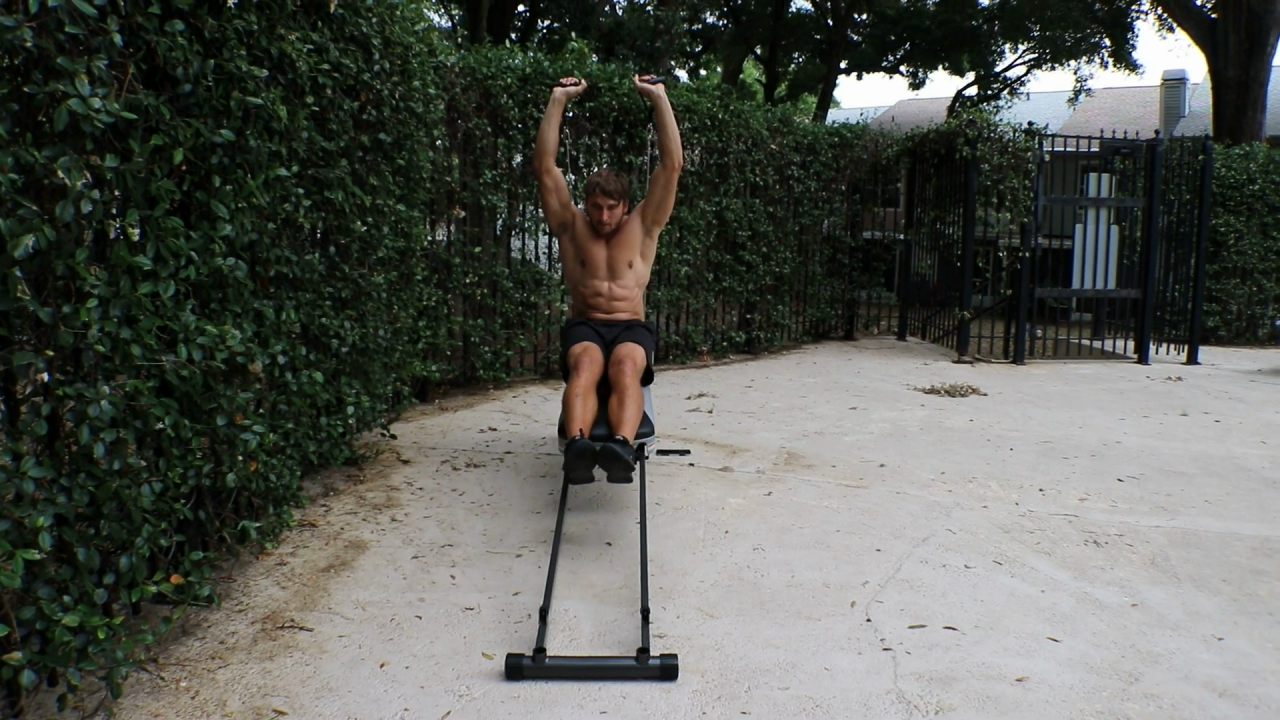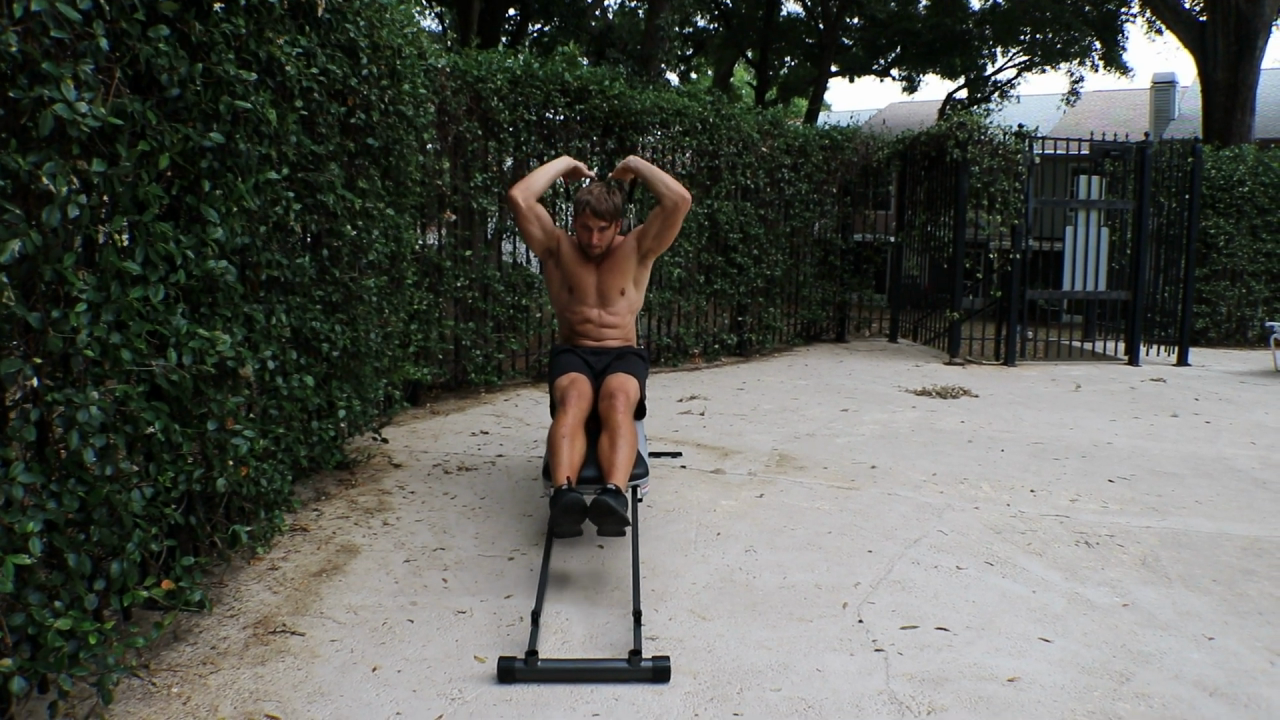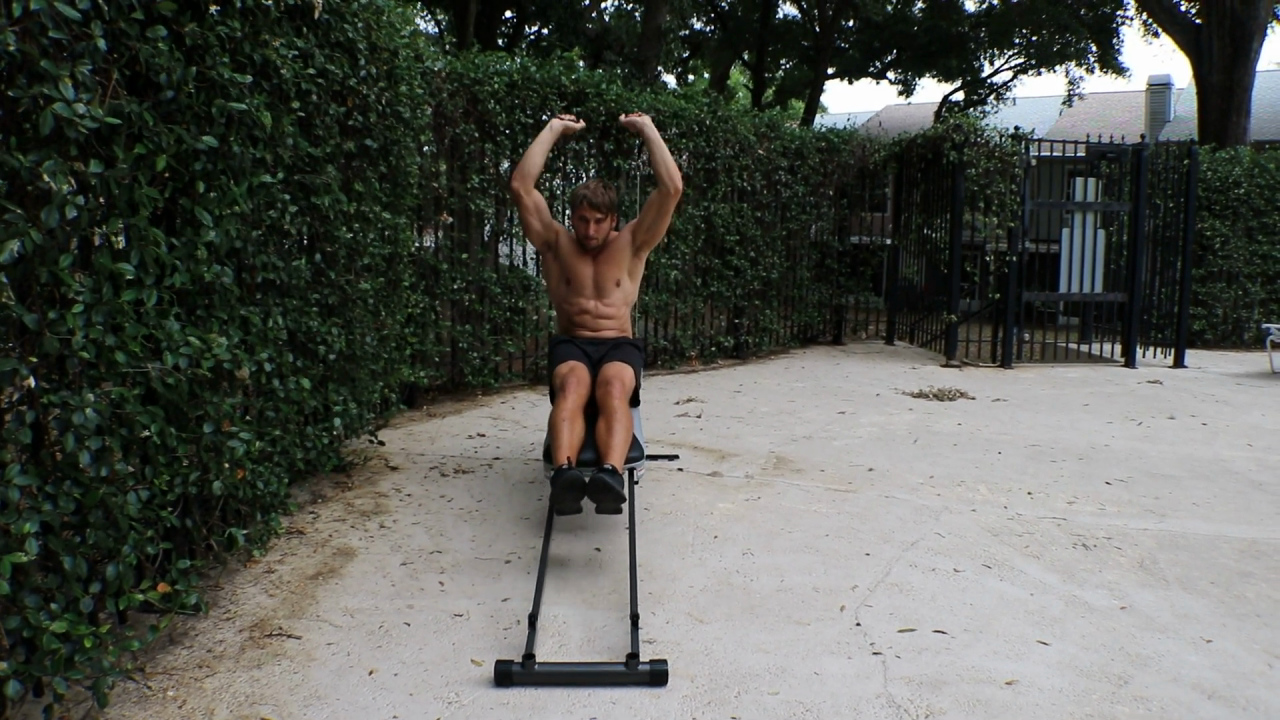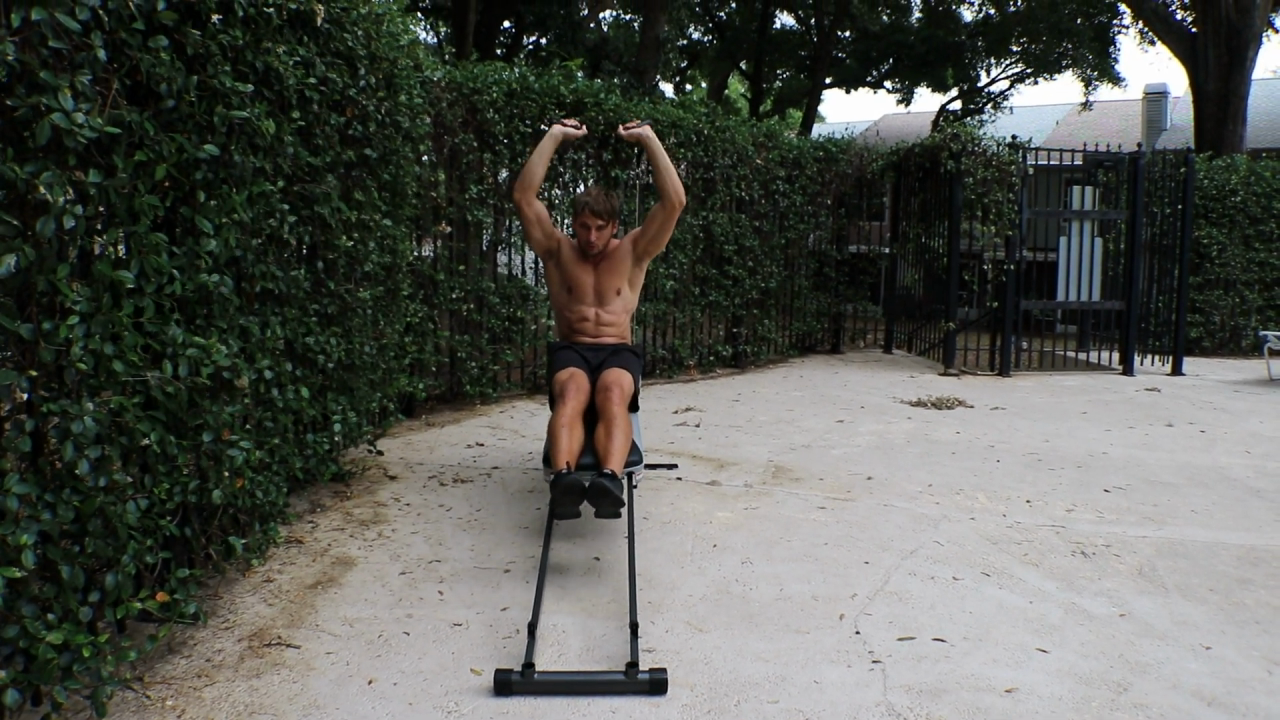
dt=1s
person 1, frame 1
left shoulder: (643, 228)
right shoulder: (571, 227)
left elbow: (672, 165)
right elbow: (545, 167)
left wrist: (659, 98)
right wrist: (558, 99)
left hip: (632, 328)
right hip: (584, 327)
left knee: (625, 366)
right knee: (586, 364)
left ankle: (622, 446)
right ankle: (577, 446)
person 1, frame 2
left shoulder: (637, 249)
right shoulder: (557, 247)
left elbow: (680, 200)
right elbow: (517, 199)
left wrist: (635, 165)
right wrist: (565, 163)
left hip: (623, 354)
right hip: (572, 353)
left knee: (617, 400)
right knee: (572, 400)
left ankle: (614, 495)
right ankle: (563, 494)
person 1, frame 3
left shoulder: (632, 243)
right shoulder: (555, 242)
left elbow: (672, 188)
right elbow: (520, 187)
left wrist: (645, 128)
right wrist: (554, 128)
left hip: (620, 345)
right hip: (570, 344)
left knee: (612, 387)
right knee: (572, 386)
left ankle: (611, 475)
right ankle: (564, 474)
person 1, frame 4
left shoulder: (633, 253)
right shoulder: (557, 251)
left elbow: (674, 203)
right elbow: (523, 198)
left wrist: (648, 139)
right wrist: (554, 137)
left hip: (619, 352)
right hip: (570, 350)
left knee: (612, 394)
right knee: (571, 392)
left ankle: (610, 479)
right ankle: (563, 479)
